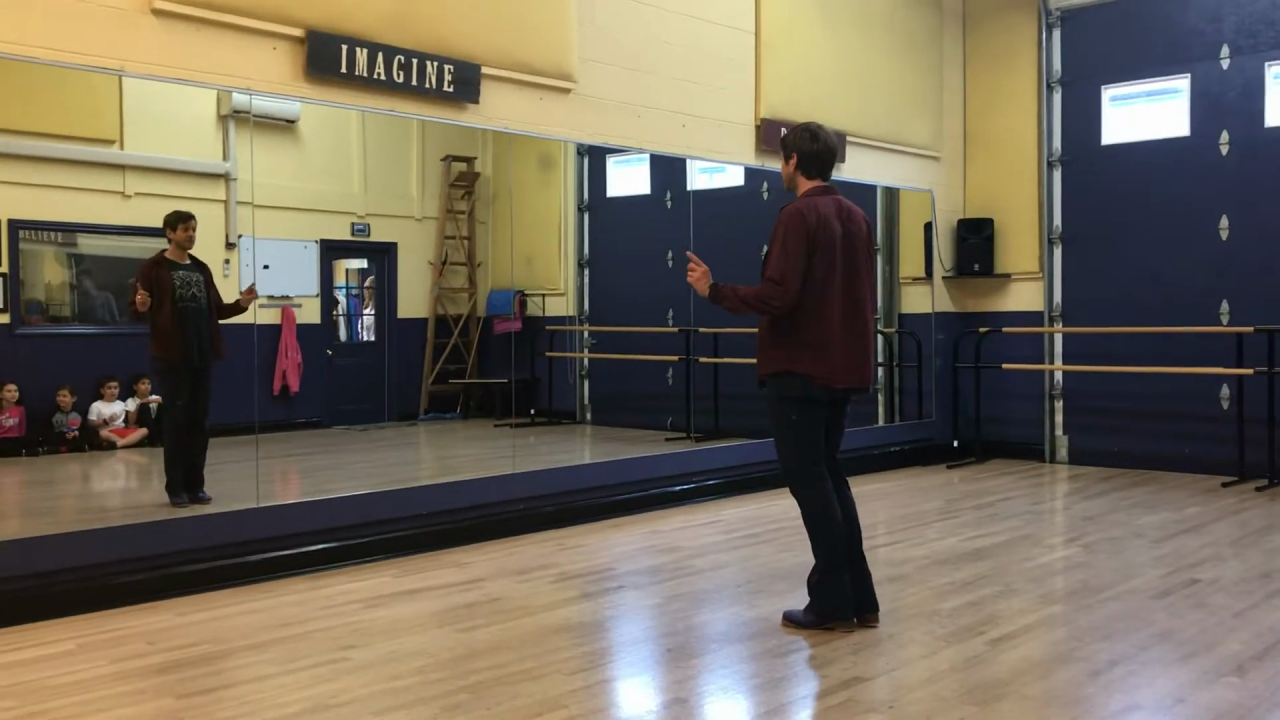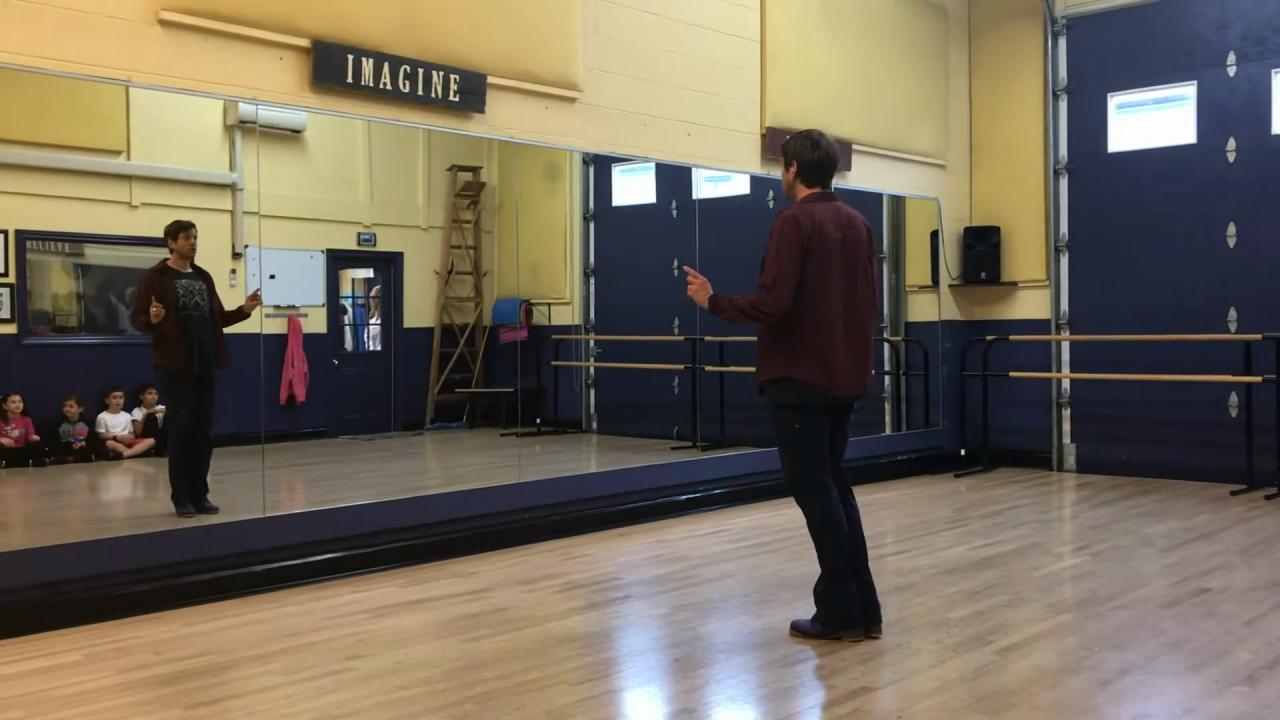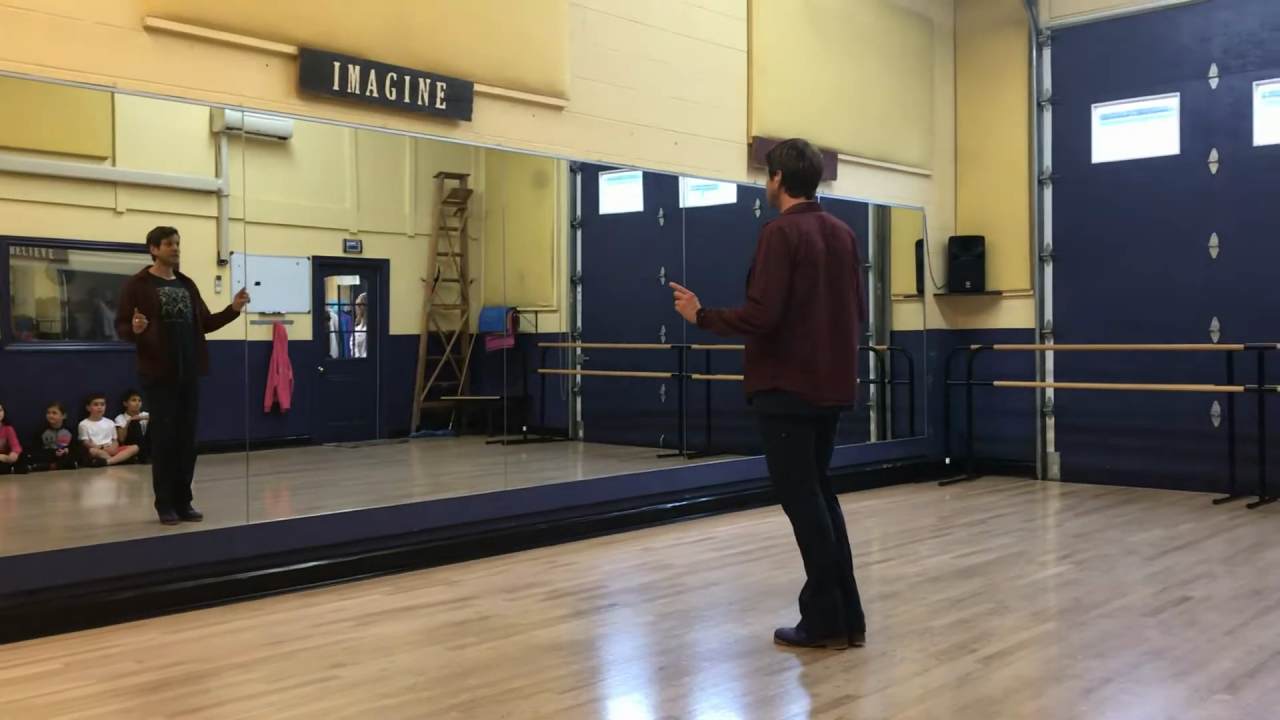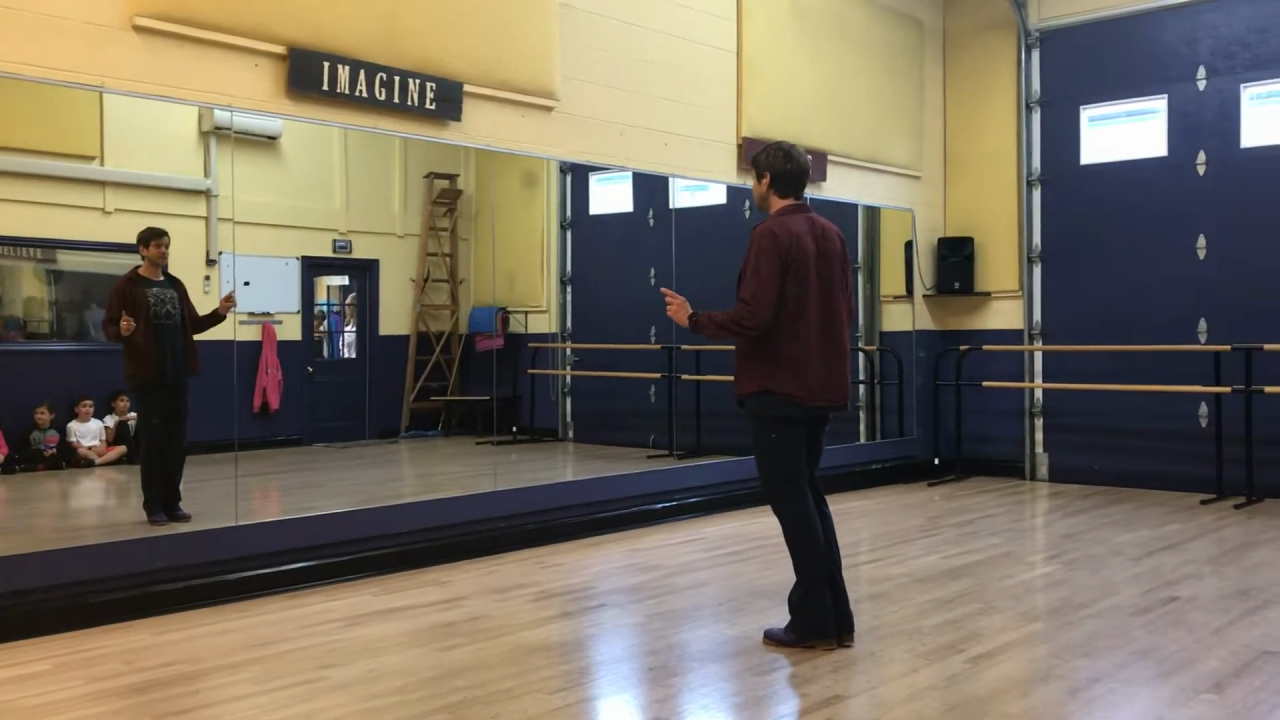
dt=0.5s
person 1, frame 1
left shoulder: (799, 216)
right shoulder: (856, 217)
left elbow: (778, 295)
left wrist: (713, 290)
left hip: (798, 370)
right hip: (844, 369)
left knee: (808, 481)
right knee: (828, 475)
left ankle: (833, 603)
right ankle: (859, 597)
person 1, frame 2
left shoulder: (795, 221)
right shoulder: (857, 224)
left elbow: (772, 303)
right elbow: (869, 303)
left wrist: (713, 301)
left hip: (798, 378)
right hip: (844, 377)
left knee: (813, 490)
right knee: (833, 485)
left ankle: (839, 613)
right ankle: (862, 608)
person 1, frame 3
left shoulder: (781, 232)
right shoulder: (842, 234)
left elbow: (761, 315)
right elbow: (855, 310)
left wrist: (701, 315)
left hip: (786, 389)
right hip: (831, 387)
left knee: (801, 499)
right knee: (819, 494)
left ankle: (824, 620)
right ankle: (846, 616)
person 1, frame 4
left shoulder: (771, 234)
right shoulder: (831, 235)
left elbow: (753, 316)
right elbow: (844, 311)
left wrist: (693, 319)
left hip: (778, 389)
right hip: (822, 386)
left knee: (791, 501)
right knee: (808, 495)
left ankle: (813, 622)
right ankle: (835, 618)
person 2, frame 1
left shoulder: (201, 269)
right shoulder: (154, 268)
left elbow: (216, 310)
right elbow: (140, 313)
left wrist: (241, 304)
right wrist: (141, 308)
left hip: (202, 356)
right hip: (171, 357)
left knee: (199, 421)
right knee: (176, 420)
left ankle: (195, 484)
right ankle: (176, 487)
person 2, frame 2
left shoulder: (203, 277)
right shoulder: (156, 277)
left elbow: (218, 318)
right elbow: (137, 319)
left wrist: (245, 310)
right wrist: (152, 320)
left hip: (205, 365)
right hip: (174, 366)
left knee: (203, 431)
right knee: (180, 430)
left ankle: (199, 494)
right ankle: (181, 497)
person 2, frame 3
left shoulder: (186, 284)
right shoulder: (139, 285)
left elbow: (205, 323)
right elbow: (121, 326)
left wrist: (233, 309)
right wrist: (134, 329)
left hip: (189, 372)
right hip: (158, 374)
left knee: (187, 438)
right knee: (164, 438)
left ankle: (183, 501)
right ankle: (165, 505)
person 2, frame 4
left shoulder: (175, 285)
right shoulder: (127, 286)
left elbow: (192, 325)
right elbow: (108, 326)
left wrist: (219, 312)
right wrist: (122, 331)
left hip: (177, 373)
right hip: (146, 375)
left knee: (176, 439)
right knee: (153, 439)
left ankle: (172, 502)
right ankle: (154, 506)
